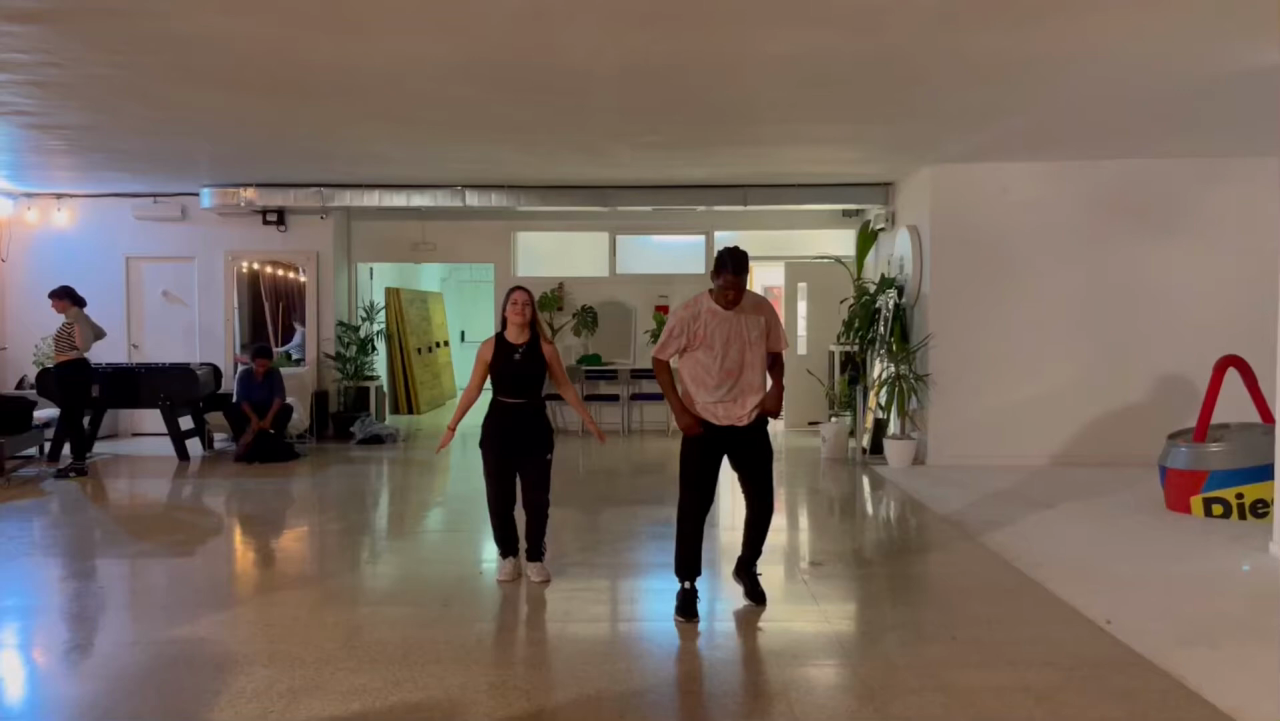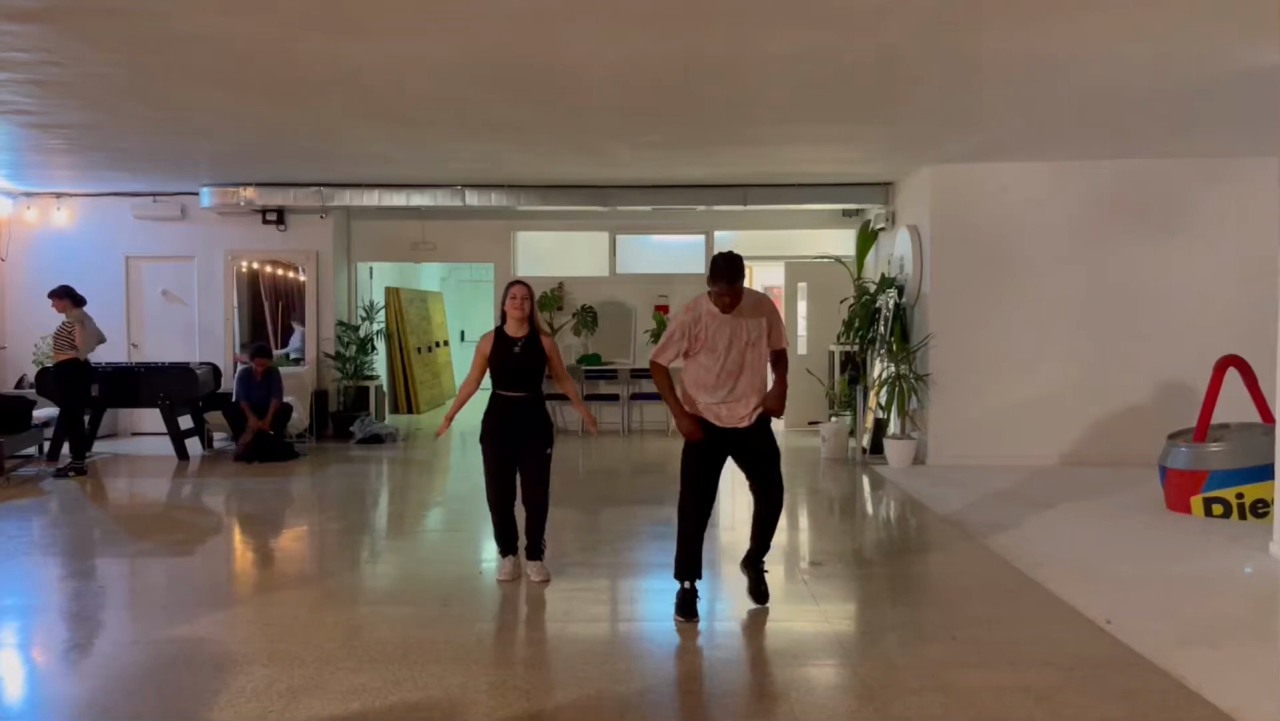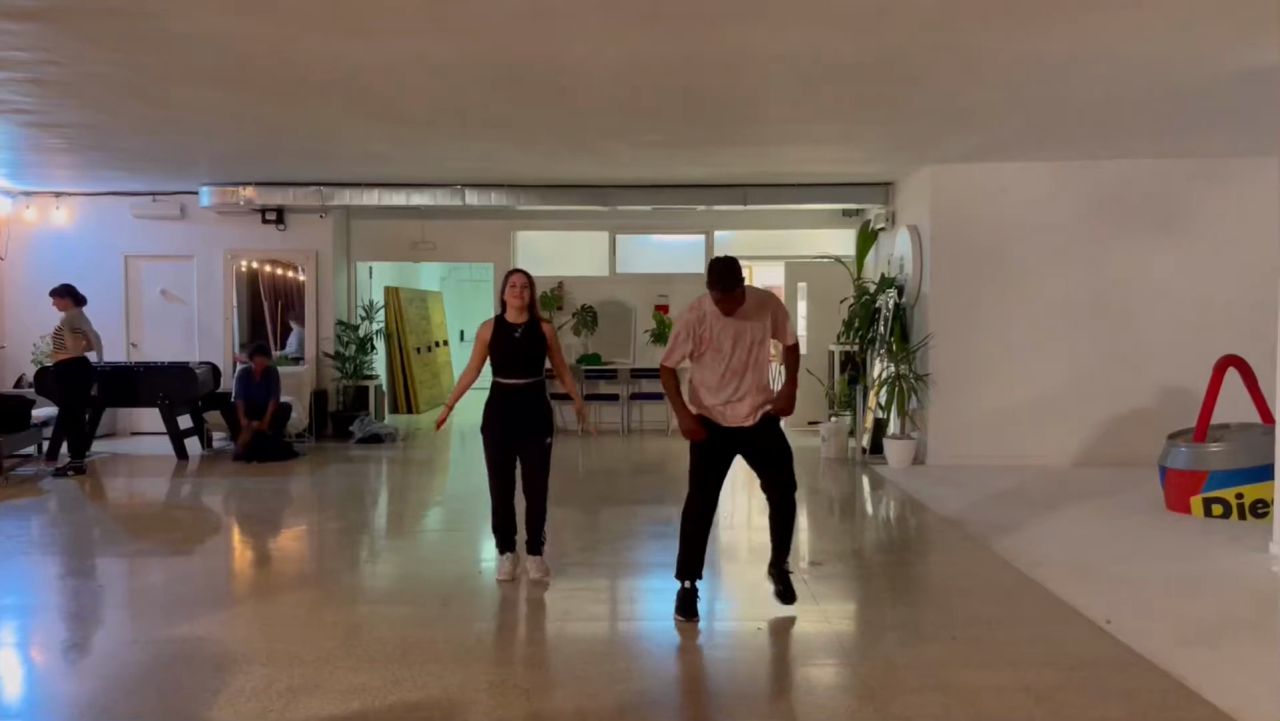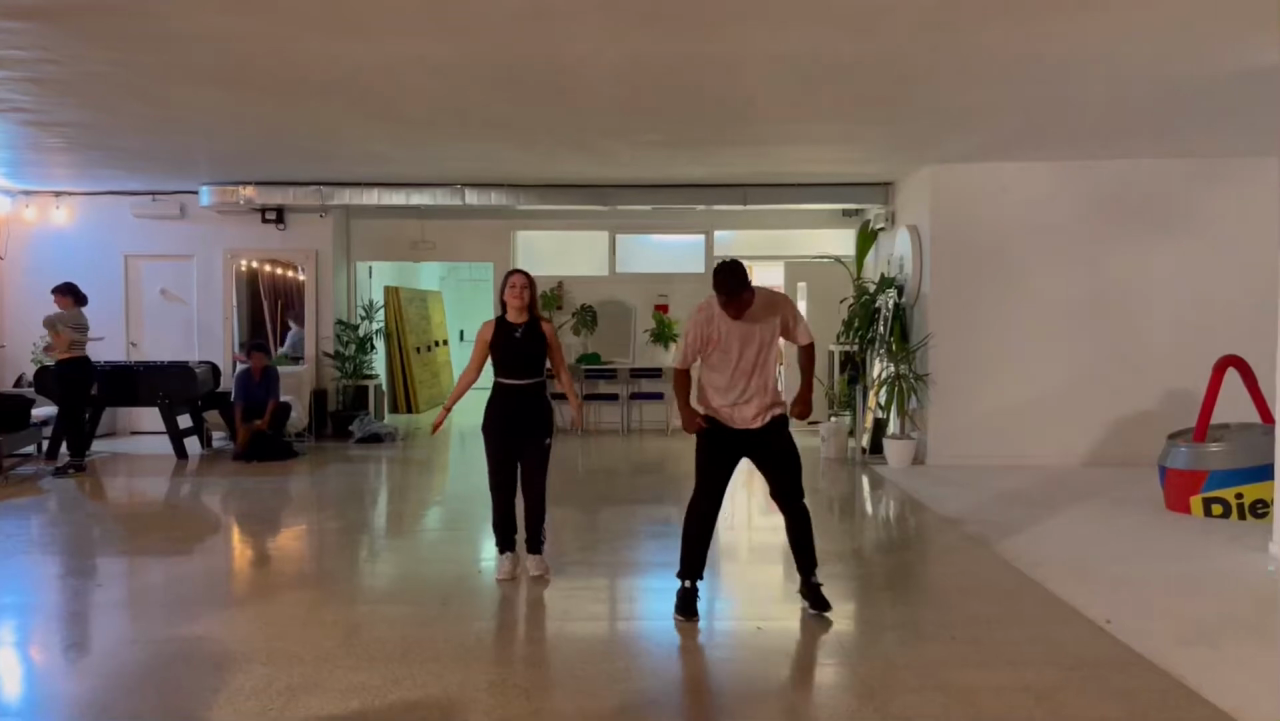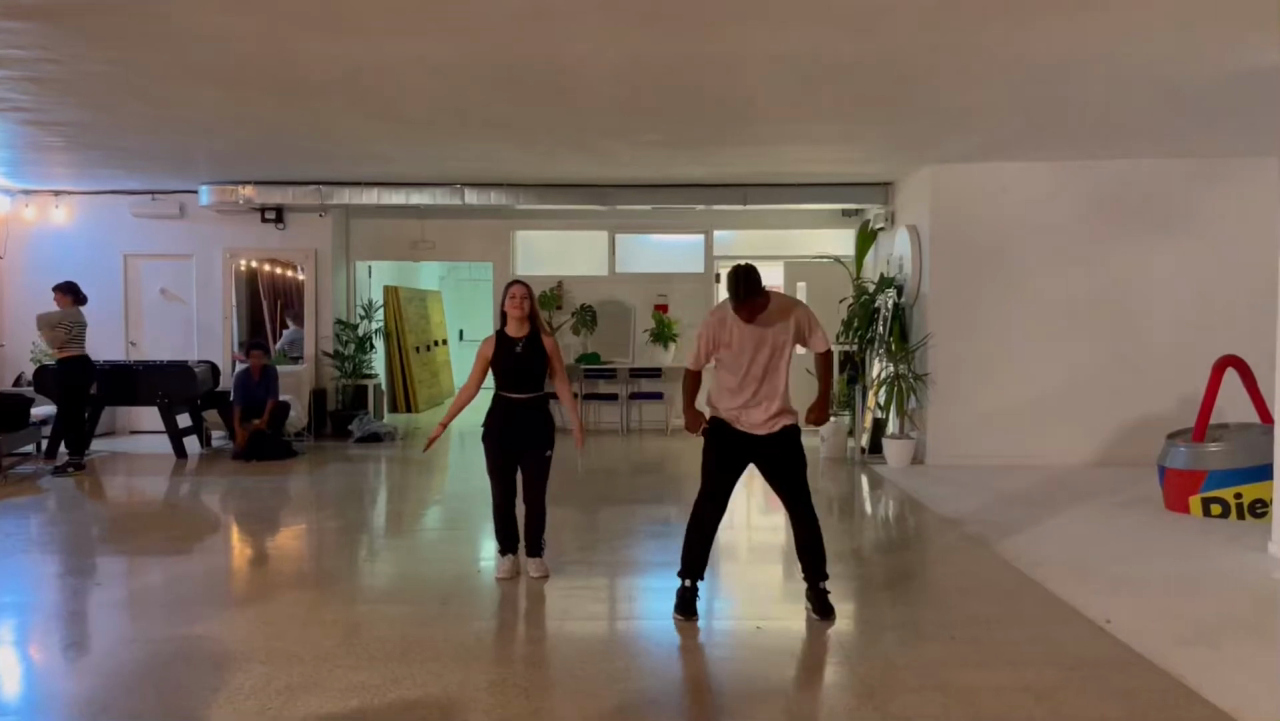
dt=0.1s
person 1, frame 1
left shoulder: (762, 310)
right shoulder: (690, 313)
left elbow: (775, 354)
right elbow: (659, 360)
left wrist: (777, 389)
right wrist: (679, 409)
left hip: (751, 420)
right hip: (703, 422)
left knee: (762, 499)
right knee: (694, 504)
left ankle: (747, 568)
right ankle: (686, 586)
person 1, frame 2
left shoulder: (763, 307)
right shoulder: (691, 316)
left elbow: (778, 350)
right elbow: (658, 364)
left wrist: (780, 387)
right wrist: (679, 413)
left hip: (753, 420)
right hip: (705, 423)
left knee: (771, 495)
right knee: (695, 505)
left ankle: (754, 563)
right ankle: (686, 586)
person 1, frame 3
left shoulder: (767, 305)
right shoulder: (693, 317)
left elbow: (790, 344)
right elbow: (668, 367)
left wrist: (789, 388)
right wrist: (682, 413)
left hip: (759, 417)
right hip: (709, 421)
left knee: (783, 492)
right knee: (700, 504)
left ankle: (779, 566)
right ankle: (687, 585)
person 1, frame 4
left shoulder: (778, 306)
right shoulder: (703, 317)
left elbow: (805, 344)
right elbow: (682, 368)
left wrist: (806, 392)
right wrist: (684, 407)
left hip: (768, 419)
right hip: (718, 423)
left knee: (791, 499)
right knee: (704, 503)
left ankle: (809, 578)
right ankle: (688, 584)
person 1, frame 5
left shoulder: (793, 312)
right shoulder: (716, 320)
left elbow: (823, 351)
right elbow: (695, 367)
left wrist: (822, 398)
right wrist: (689, 407)
left hip: (778, 426)
right hip: (726, 425)
left knee: (800, 506)
right knee: (708, 505)
left ankle: (817, 586)
right ankle: (688, 584)
person 2, frame 1
left shoulder: (544, 347)
right shoulder: (490, 347)
left elbow: (564, 387)
right elbow: (473, 389)
left wrist: (588, 421)
right wrist: (451, 426)
left hip: (535, 428)
right hip: (499, 428)
left knee: (537, 500)
right knee: (499, 499)
left ankle: (535, 558)
right ankle: (508, 556)
person 2, frame 2
left shoulder: (544, 341)
right shoulder: (489, 340)
left elbow: (563, 380)
right elbow: (472, 381)
left wrist: (585, 413)
right wrist: (448, 417)
left hip: (535, 423)
right hip: (498, 423)
left knee: (537, 496)
right knee: (499, 496)
left ankle: (535, 558)
right ankle: (508, 555)
person 2, frame 3
left shoulder: (544, 329)
right shoulder: (490, 329)
left elbow: (561, 368)
right elbow: (472, 370)
left wrist: (577, 401)
right wrist: (449, 406)
left hip: (535, 410)
right hip: (499, 410)
left knee: (536, 486)
right knee: (501, 487)
left ankle: (535, 553)
right ankle: (507, 552)
person 2, frame 4
left shoulder: (544, 328)
right shoulder: (490, 329)
left elbow: (560, 369)
right elbow: (472, 371)
left wrist: (574, 403)
right wrist: (446, 408)
left hip: (536, 410)
right hip: (501, 410)
left knee: (534, 486)
right knee: (502, 487)
left ankle: (534, 552)
right ankle: (506, 552)
person 2, frame 5
left shoulder: (546, 341)
right shoulder: (491, 343)
left elbow: (561, 383)
right elbow: (471, 386)
left wrist: (576, 421)
right wrist: (444, 424)
left hip: (537, 423)
right hip: (501, 423)
left knee: (535, 496)
right knee: (503, 495)
left ankle: (535, 554)
right ankle: (507, 553)
person 3, frame 1
left shoulder: (73, 321)
right shoulder: (72, 320)
left elbow: (82, 345)
left wrist: (78, 323)
left hip: (72, 372)
right hip: (70, 372)
left knee: (71, 418)
right knee: (71, 417)
left ankle: (79, 465)
right ankle: (78, 461)
person 3, frame 2
left shoulder: (74, 321)
right shoulder: (72, 320)
left elbow: (82, 345)
right elbow: (92, 342)
left wrist: (78, 325)
left hip: (72, 371)
right hip: (69, 371)
left knee: (71, 417)
right knee: (70, 417)
left ankle: (79, 464)
right ankle: (77, 460)
person 3, frame 3
left shoulder: (74, 319)
right shoulder: (75, 317)
left elbow: (75, 348)
right elbow: (92, 343)
left wrist: (67, 330)
left hip: (72, 370)
right hip: (71, 370)
left knee: (70, 416)
right knee: (72, 416)
left ankle: (77, 463)
right ankle: (77, 460)
person 3, frame 4
left shoulder: (70, 318)
right shoulder: (76, 316)
left elbow: (63, 346)
left wrist: (51, 329)
right wrist: (54, 348)
left hip: (72, 368)
right hip: (75, 368)
left knee: (70, 414)
right knee: (73, 414)
left ankle: (77, 462)
right ankle: (77, 458)
person 3, frame 5
left shoulder: (67, 316)
right shoulder: (75, 315)
left elbow: (55, 342)
left wrist: (45, 329)
right wrist: (49, 330)
left hip: (72, 367)
right hip: (77, 366)
left knee: (68, 413)
right knee: (74, 413)
left ankle: (76, 459)
right ankle: (76, 458)
